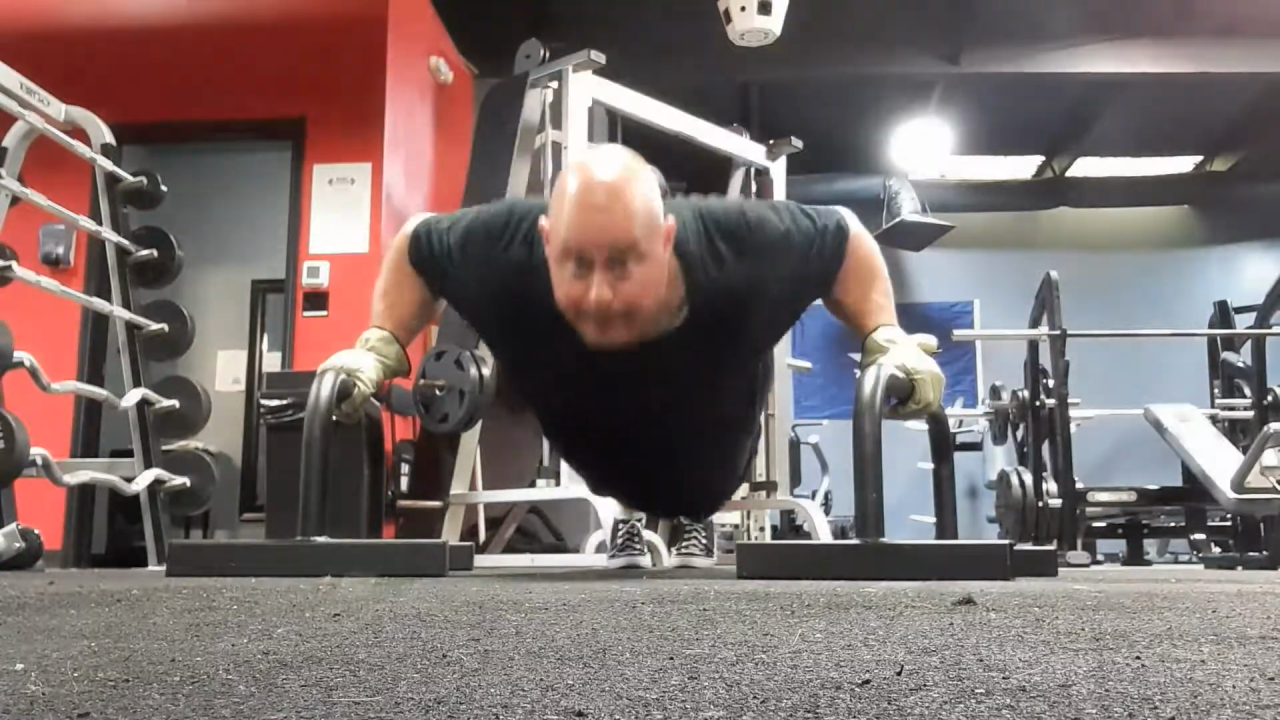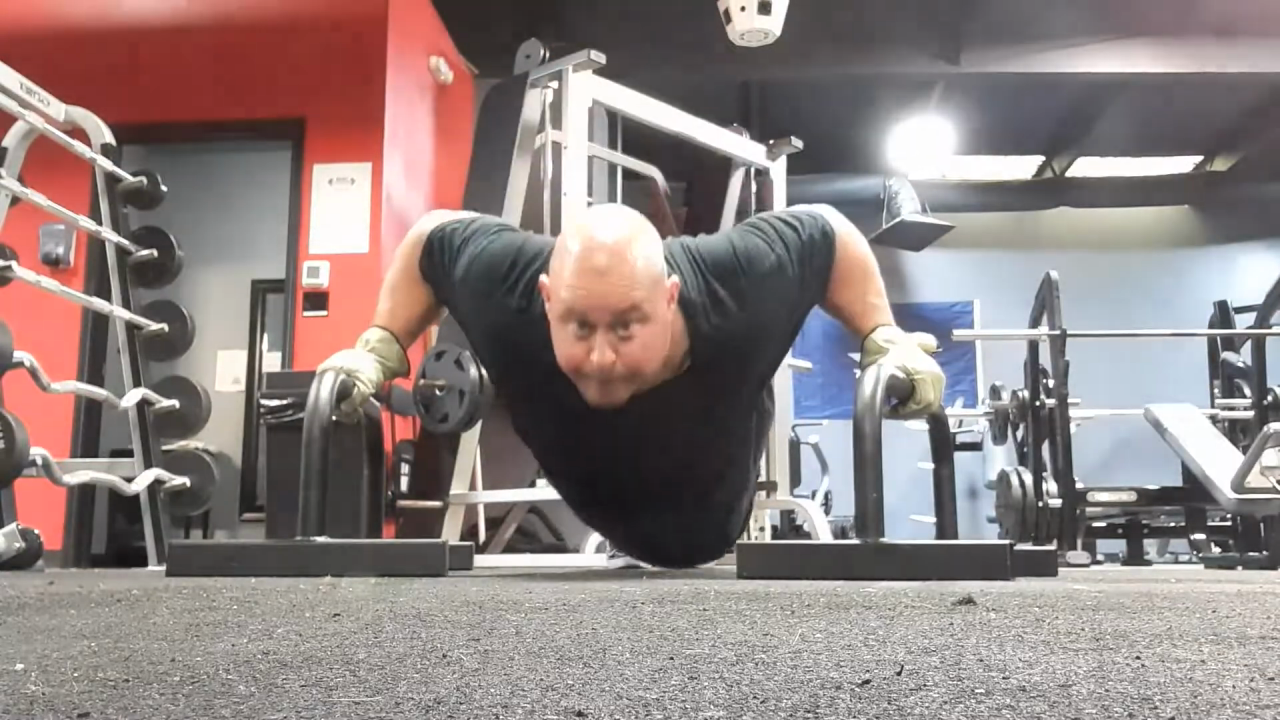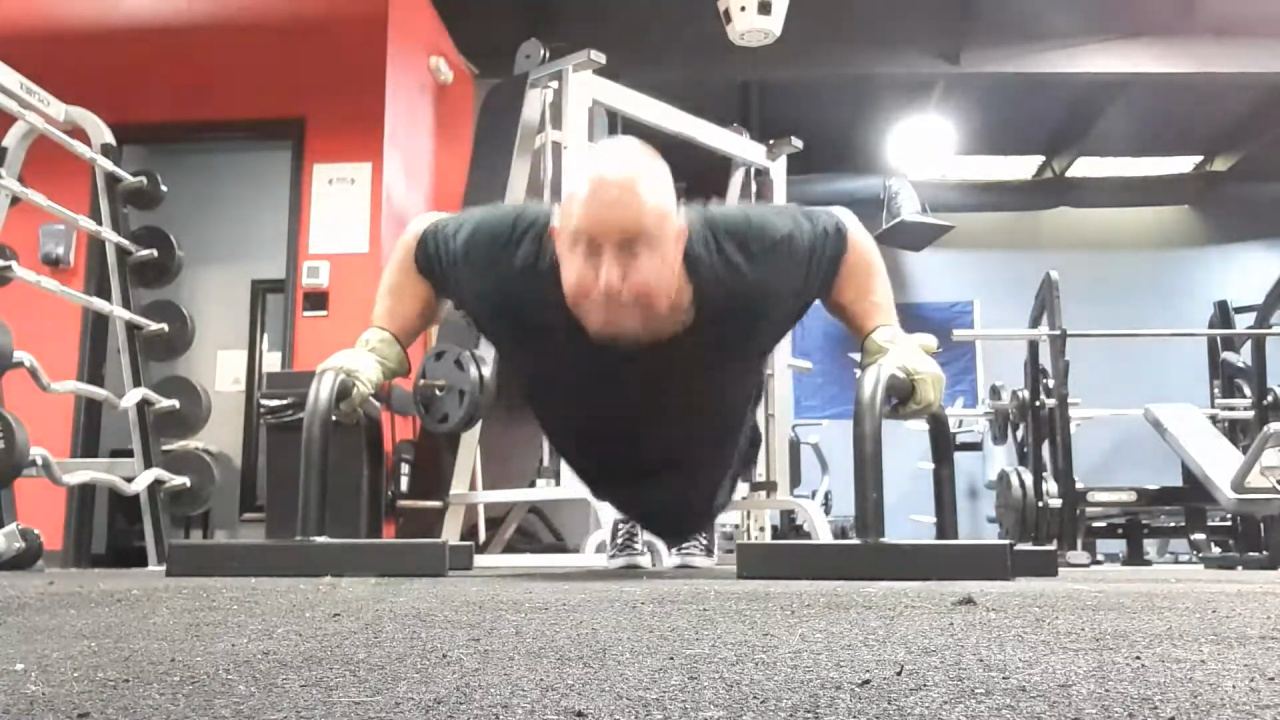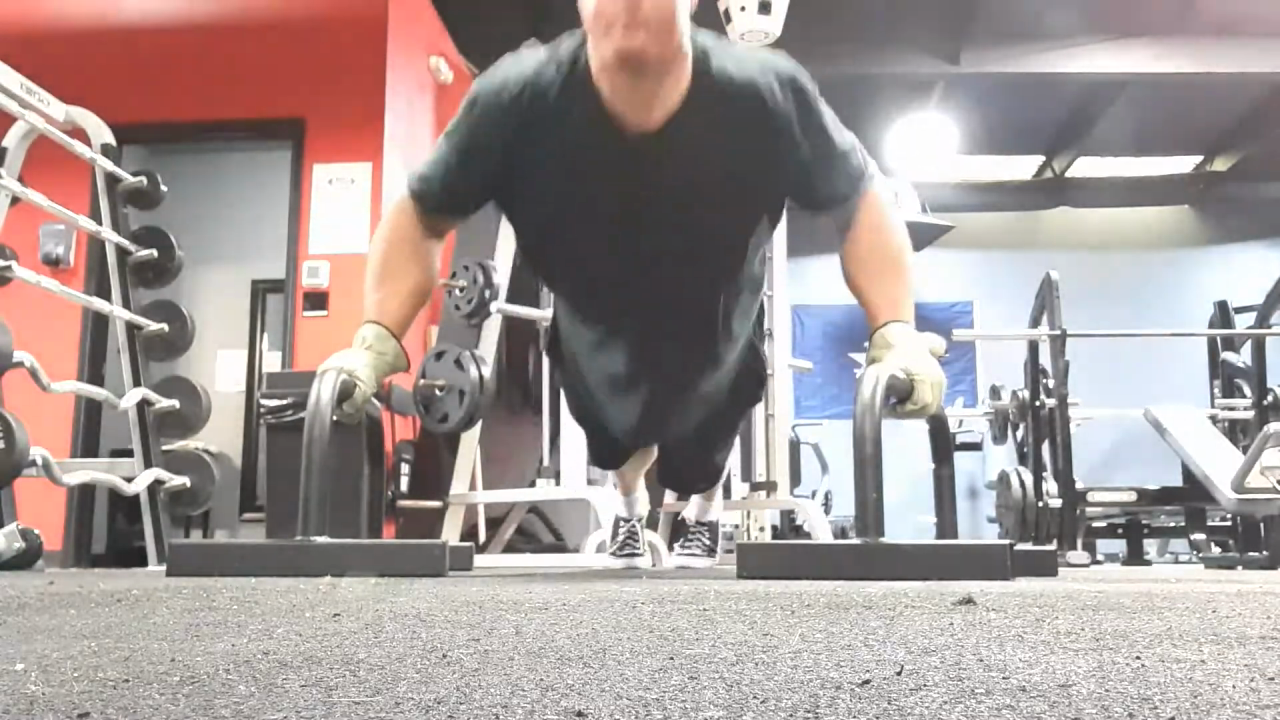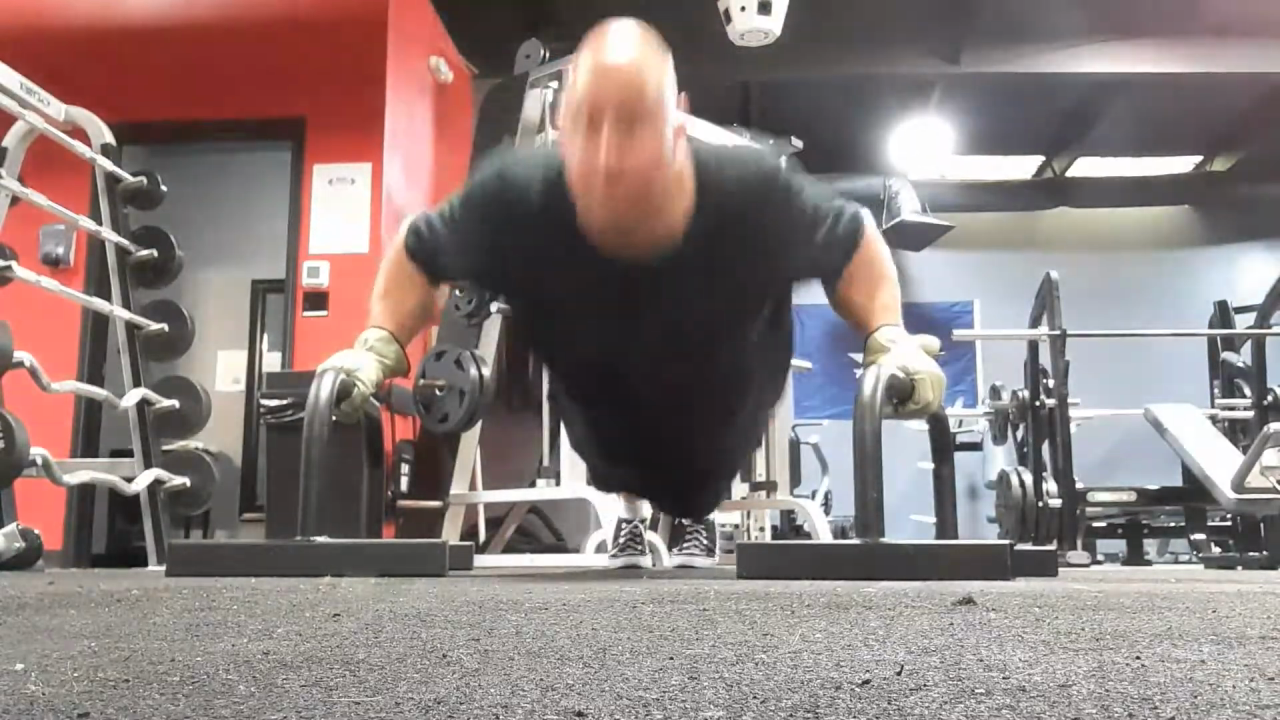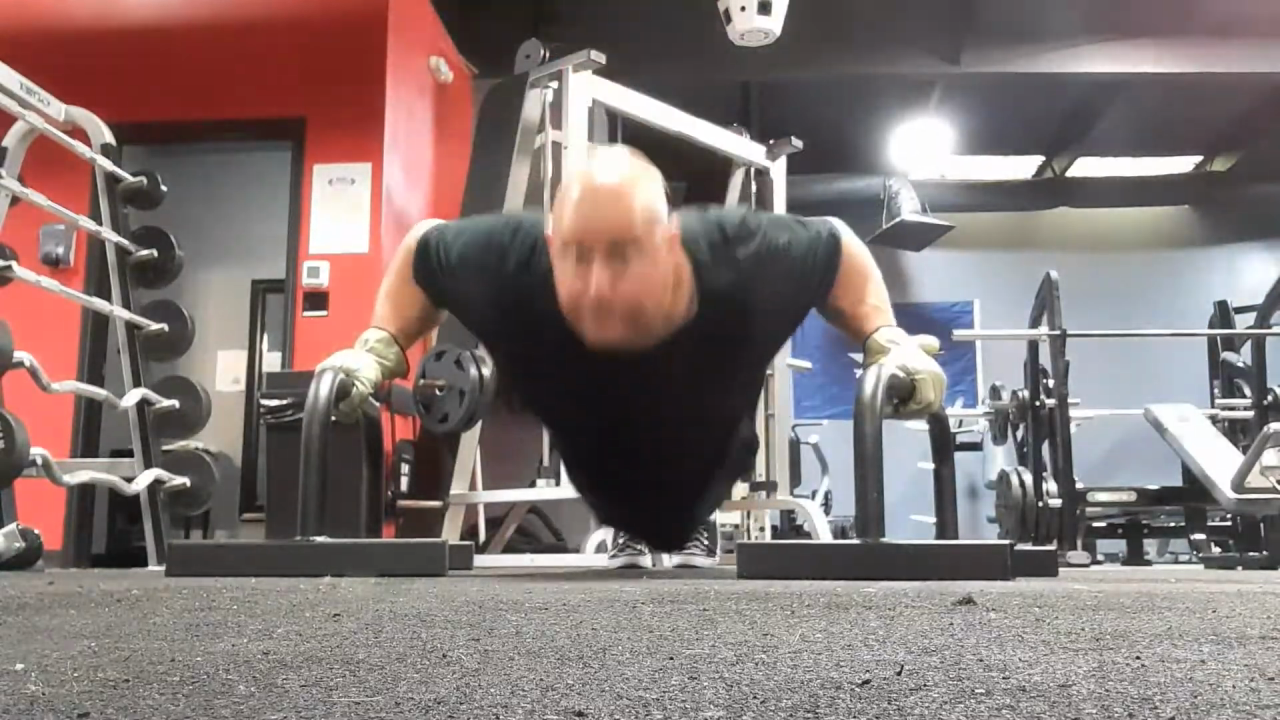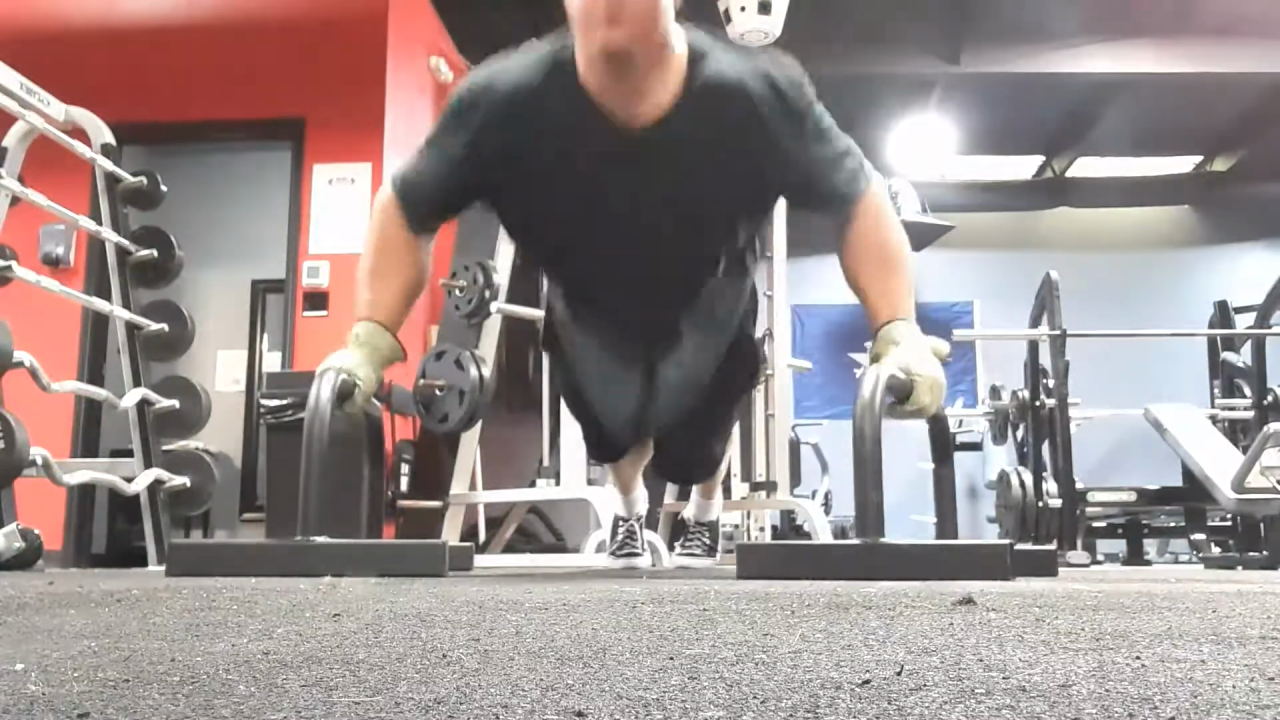
dt=0.3s
person 1, frame 1
left shoulder: (740, 251)
right shoulder: (503, 255)
left elbow: (843, 240)
right elbow: (417, 247)
left wrist: (889, 341)
right wrist: (378, 349)
right hip: (599, 447)
left ankle: (694, 521)
right ankle: (628, 520)
person 1, frame 2
left shoulder: (738, 290)
right shoulder: (506, 289)
left elbow: (827, 231)
right elbow: (433, 234)
left wrist: (886, 341)
right wrist: (379, 348)
person 1, frame 3
left shoulder: (746, 260)
right shoulder: (511, 259)
left elbow: (841, 238)
right elbow: (423, 246)
left wrist: (887, 342)
right wrist: (379, 347)
left hip: (706, 455)
left ankle: (698, 531)
right ankle: (626, 532)
person 1, frame 4
left shoulder: (765, 93)
right shoulder: (516, 98)
left elbow: (858, 202)
right elbow: (421, 215)
left wrist: (896, 335)
right wrist: (376, 341)
left hip: (715, 334)
right hip: (595, 340)
left knee: (698, 460)
right knee: (617, 446)
left ankle: (702, 520)
right ankle: (629, 516)
person 1, frame 5
left shoulder: (755, 197)
right shoulder: (511, 200)
left elbow: (851, 240)
right elbow: (420, 254)
left wrist: (890, 340)
right wrist: (377, 348)
left hip: (720, 417)
right hip: (601, 407)
left knee: (697, 499)
right knee: (620, 477)
left ankle: (697, 527)
right ankle: (631, 520)
person 1, frame 6
left shoulder: (744, 265)
right shoulder: (504, 264)
left elbow: (836, 248)
right elbow: (425, 250)
left wrist: (887, 344)
right wrist: (377, 349)
left hip: (707, 450)
right hip: (597, 452)
left ankle: (695, 528)
right ankle: (629, 533)
person 1, frame 7
left shoulder: (756, 88)
right shoulder: (505, 99)
left elbow: (858, 197)
right elbow: (407, 208)
left wrist: (899, 335)
right wrist: (370, 341)
left hip: (706, 318)
right hip: (590, 320)
left knee: (696, 446)
right knee: (615, 437)
left ankle: (702, 520)
right ankle: (630, 515)
